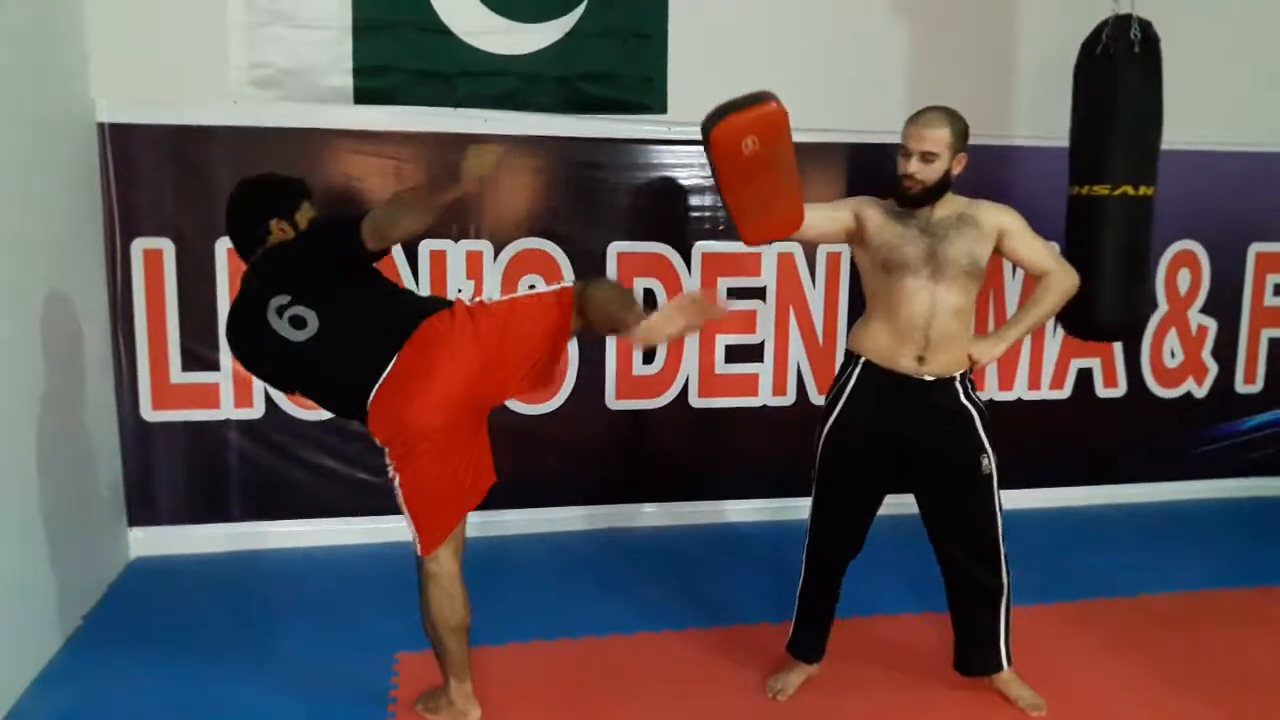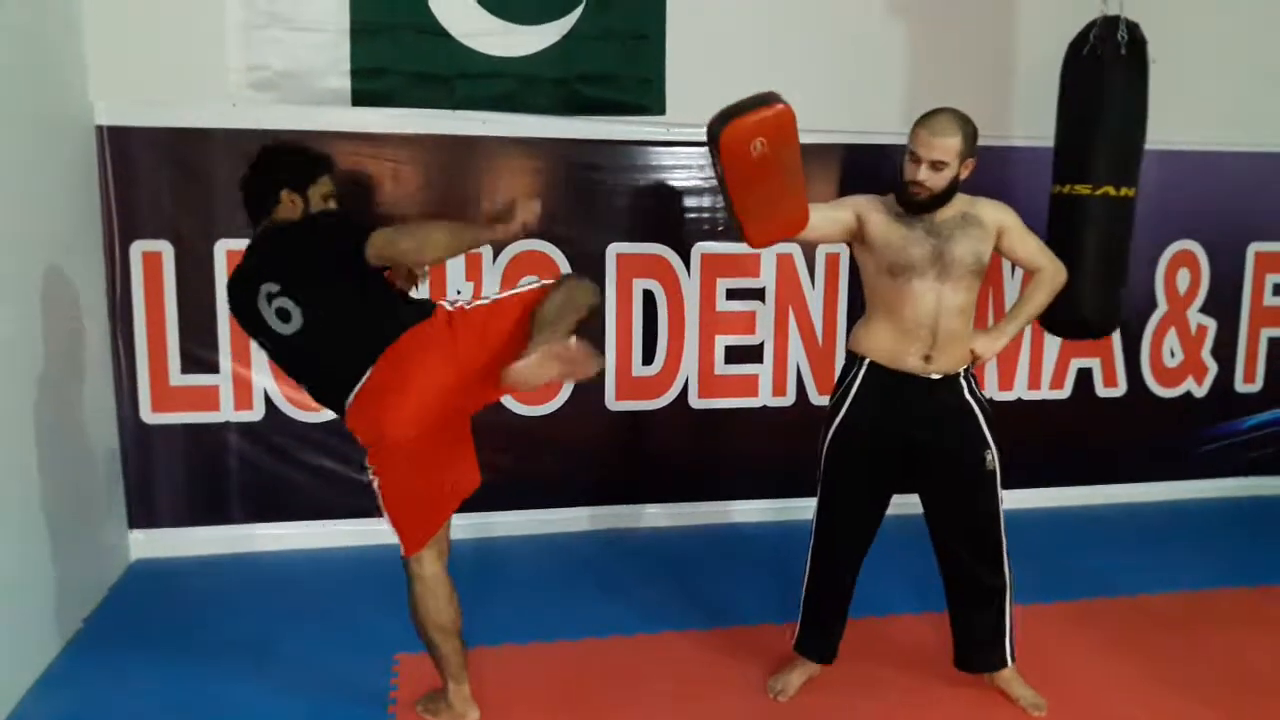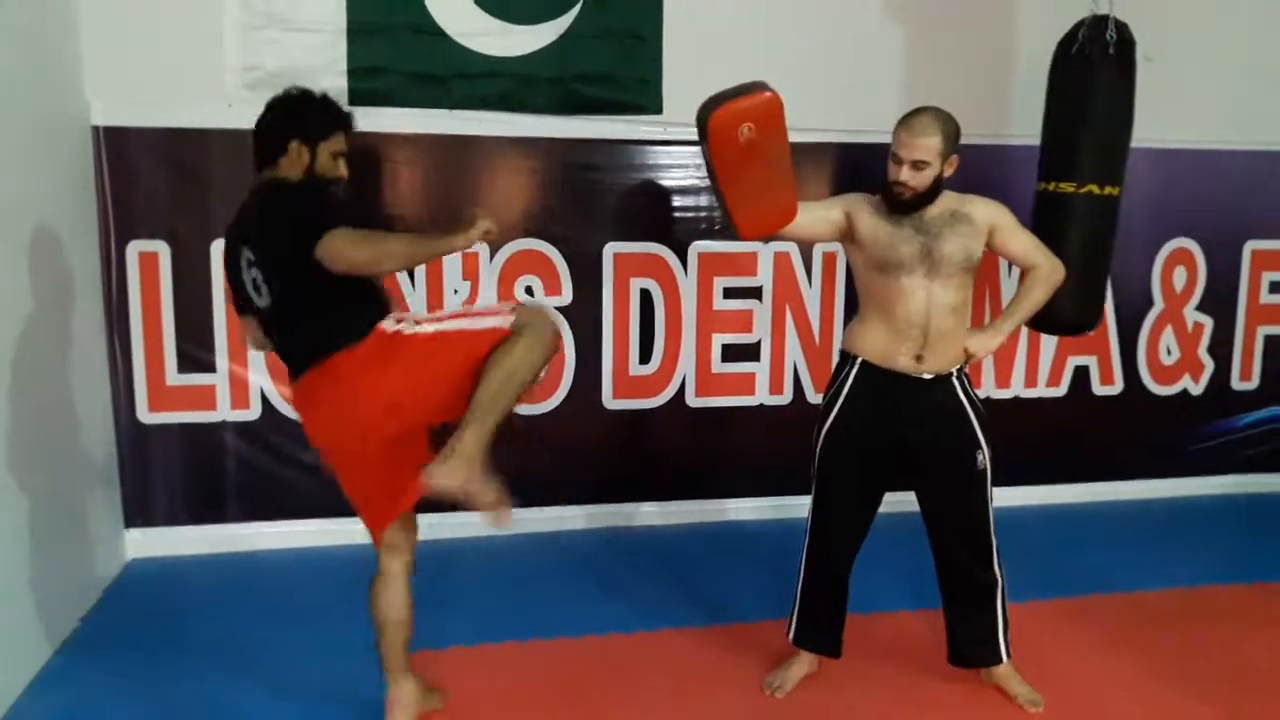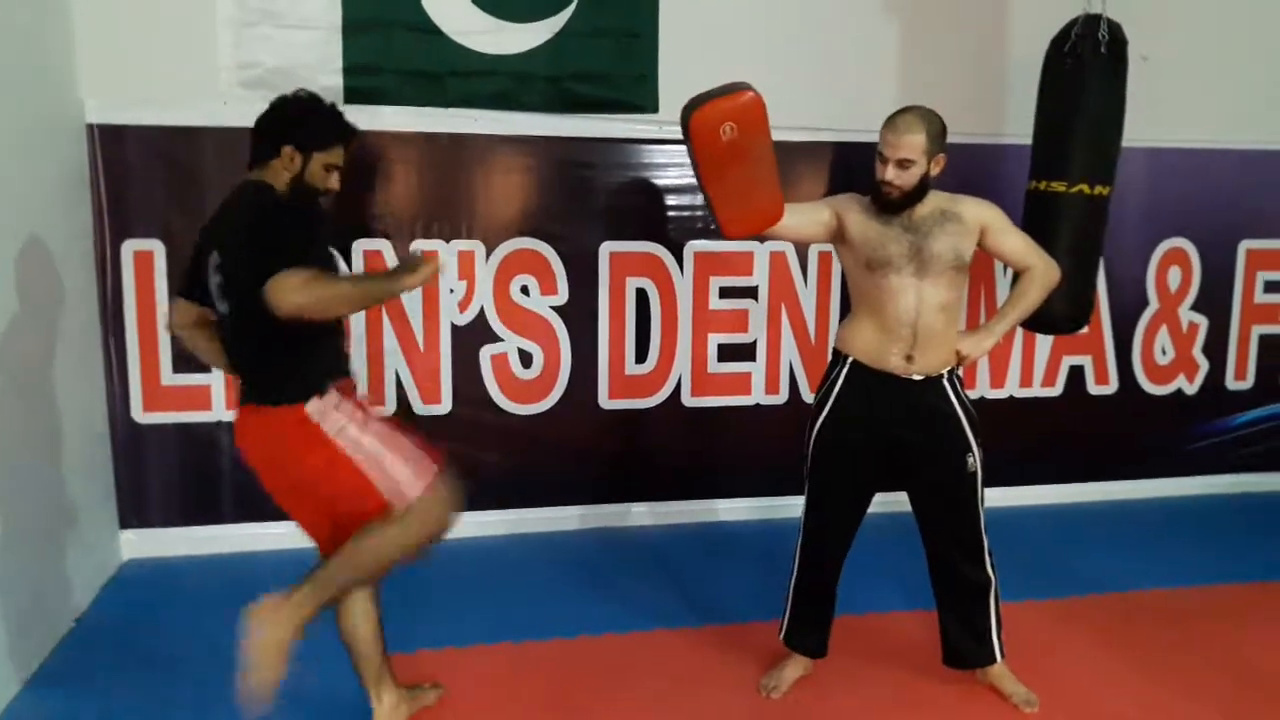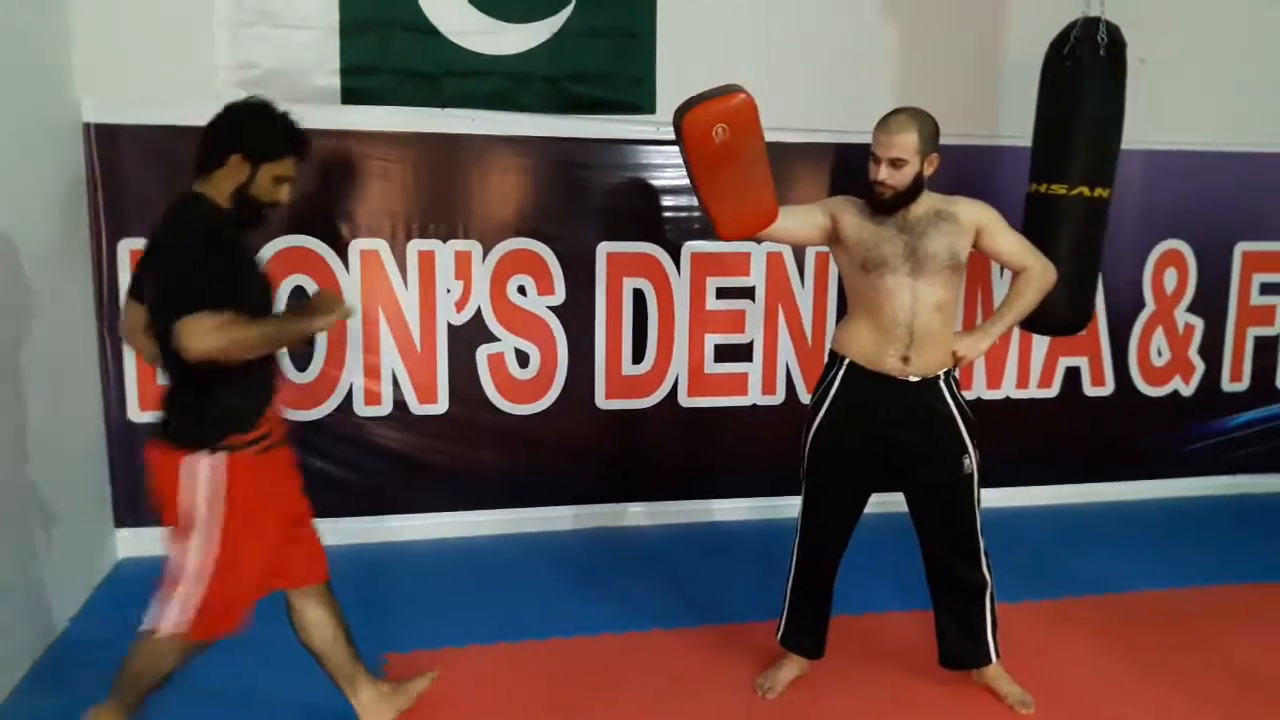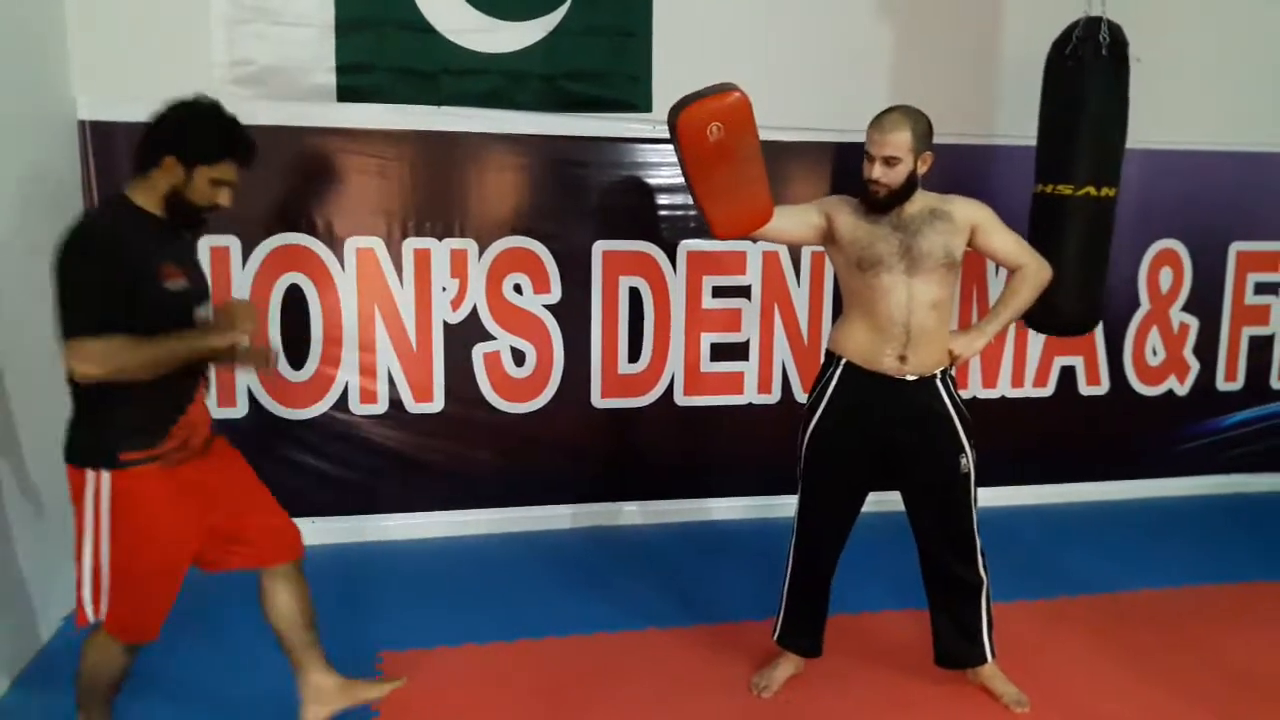
dt=0.2s
person 1, frame 1
left shoulder: (245, 332)
right shoulder: (318, 249)
left elbow: (317, 391)
right elbow: (389, 221)
right wrist: (451, 191)
left hip: (404, 416)
right hip: (451, 346)
left knee: (439, 555)
right knee: (592, 293)
right ankle: (641, 323)
person 1, frame 2
left shoulder: (243, 290)
right shoulder: (315, 233)
right elbow: (401, 247)
right wrist: (499, 227)
left hip: (375, 413)
right hip: (426, 348)
left knee: (425, 556)
right knee: (571, 290)
right ankle: (543, 358)
person 1, frame 3
left shoulder: (243, 232)
right shoulder: (298, 199)
left elbow: (258, 326)
right elbow: (342, 253)
right wrist: (449, 240)
left hip: (323, 407)
right hip: (369, 364)
left knee: (396, 549)
right knee: (532, 328)
right ankle: (462, 461)
person 1, frame 4
left shoulder: (229, 220)
right shoulder: (283, 213)
left elbow: (185, 322)
right elbow: (292, 296)
right wrist: (395, 280)
left hip: (269, 415)
right hip: (308, 415)
left knee: (352, 552)
right knee: (431, 506)
right ankle: (286, 610)
person 1, frame 5
left shoulder: (187, 227)
right shoulder: (206, 237)
left elbow: (140, 321)
right elbow: (202, 340)
right wrist: (304, 320)
left hip: (240, 446)
right hip: (218, 459)
left knee: (305, 568)
right knee: (196, 611)
person 1, frame 6
left shoulder: (171, 229)
right shoulder: (101, 242)
right elbow: (88, 358)
left wrist: (226, 342)
right wrist: (210, 336)
left hip: (193, 444)
right hip: (124, 464)
left knee: (279, 549)
right knee: (121, 615)
person 2, frame 1
left shoulder: (993, 221)
right shoulder: (866, 214)
left elbow: (1062, 278)
left wrist: (1002, 340)
left hip: (947, 399)
right hip: (869, 392)
left knee: (975, 542)
right knee: (832, 534)
left ankle: (992, 663)
right ankle: (805, 653)
person 2, frame 2
left shoulder: (990, 218)
right shoulder: (867, 212)
left elbow: (1050, 271)
left wrist: (1001, 335)
left hip: (952, 397)
right hip: (873, 391)
left knee: (977, 539)
right knee: (840, 534)
left ankle: (994, 661)
right ankle: (810, 652)
person 2, frame 3
left shoulder: (981, 216)
right shoulder: (856, 213)
left elbow: (1048, 268)
right elbow: (780, 219)
left wrist: (996, 332)
left hip: (944, 395)
right hip: (866, 390)
left knee: (968, 536)
right knee: (834, 530)
left ankle: (990, 657)
right ankle: (811, 647)
person 2, frame 4
left shoulder: (972, 216)
right shoulder: (847, 213)
left elbow: (1044, 270)
right elbow: (768, 220)
left wrist: (989, 334)
left hip: (936, 397)
right hip: (855, 391)
left knee: (960, 536)
right knee: (825, 531)
left ankle: (984, 657)
right ankle: (803, 648)
person 2, frame 5
left shoulder: (967, 216)
right shoulder: (843, 215)
left elbow: (1040, 271)
right elbow: (762, 221)
left wrist: (985, 335)
left hip: (932, 398)
right hip: (852, 392)
left knee: (956, 537)
right knee: (821, 531)
left ankle: (980, 658)
right ankle: (799, 648)
person 2, frame 6
left shoulder: (962, 215)
right shoulder: (838, 215)
left elbow: (1035, 268)
right elbow: (757, 222)
left wrist: (981, 334)
left hip: (929, 398)
right hip: (849, 392)
left knee: (953, 537)
right knee: (818, 530)
left ankle: (976, 658)
right ankle: (796, 647)
